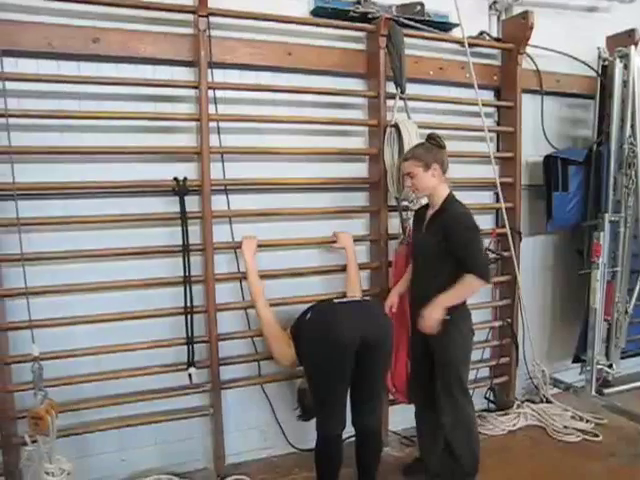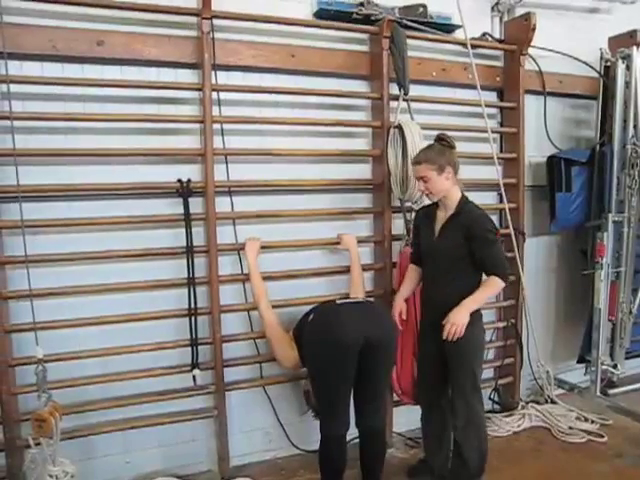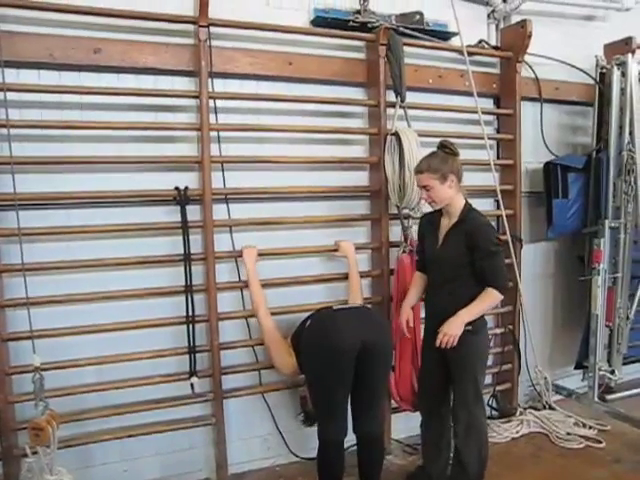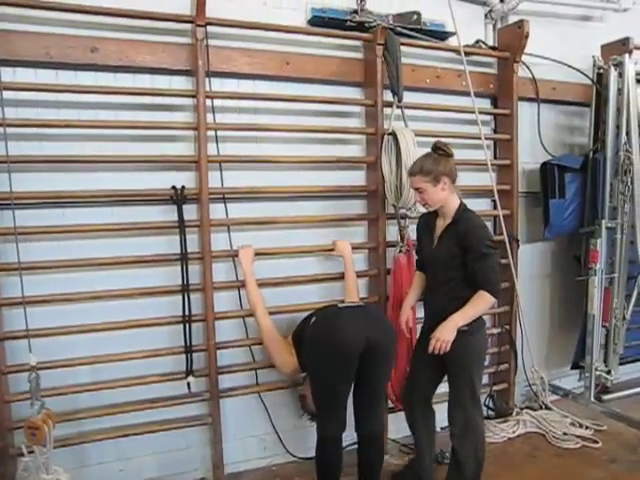
dt=0.3s
person 1, frame 1
left shoulder: (456, 217)
right shoulder: (422, 215)
left elbow: (479, 274)
left wrist: (439, 305)
right wrist: (398, 290)
left hip: (450, 323)
right hip: (422, 320)
left knee: (452, 398)
right knee: (422, 393)
person 1, frame 2
left shoulder: (474, 219)
right shoulder: (423, 217)
left elbow: (498, 276)
left wrist: (464, 308)
right wrist: (401, 295)
left hip: (461, 324)
right hip: (431, 322)
left knee: (464, 400)
right knee: (430, 395)
person 1, frame 3
left shoulder: (478, 228)
right shoulder: (427, 223)
left elbow: (497, 288)
left wrist: (460, 319)
right wrist: (408, 303)
left hip: (468, 333)
right hip: (435, 328)
left knee: (466, 408)
right knee: (430, 403)
person 1, frame 4
left shoulder: (472, 229)
right shoulder: (425, 223)
left elbow: (490, 291)
left wrist: (452, 325)
right wrist: (409, 302)
left hip: (465, 334)
right hip: (432, 328)
left knee: (463, 411)
right knee: (414, 396)
person 2, frame 1
left shoulder: (289, 353)
left elbow: (261, 304)
right elbow: (354, 294)
left wrist: (249, 258)
right wrist: (349, 248)
left hip: (329, 331)
right hip: (376, 319)
left knee: (330, 427)
right knee: (369, 422)
person 2, frame 2
left shoulder: (291, 353)
left elbow: (263, 305)
right elbow: (358, 297)
left wrist: (252, 259)
right wrist: (353, 249)
left hip: (331, 330)
right hip: (379, 319)
left knee: (334, 429)
right knee: (373, 423)
person 2, frame 3
left shoulder: (290, 361)
left elbow: (262, 312)
right elbow: (356, 300)
left wrist: (250, 267)
right wrist: (351, 257)
left hip: (328, 336)
right hip: (375, 325)
left knee: (331, 435)
right knee: (371, 429)
person 2, frame 4
left shoulder: (290, 360)
left elbow: (259, 311)
right elbow: (353, 301)
left wrist: (247, 266)
right wrist: (347, 255)
left hip: (332, 333)
right hip: (377, 322)
left knee: (330, 431)
right knee: (372, 427)
